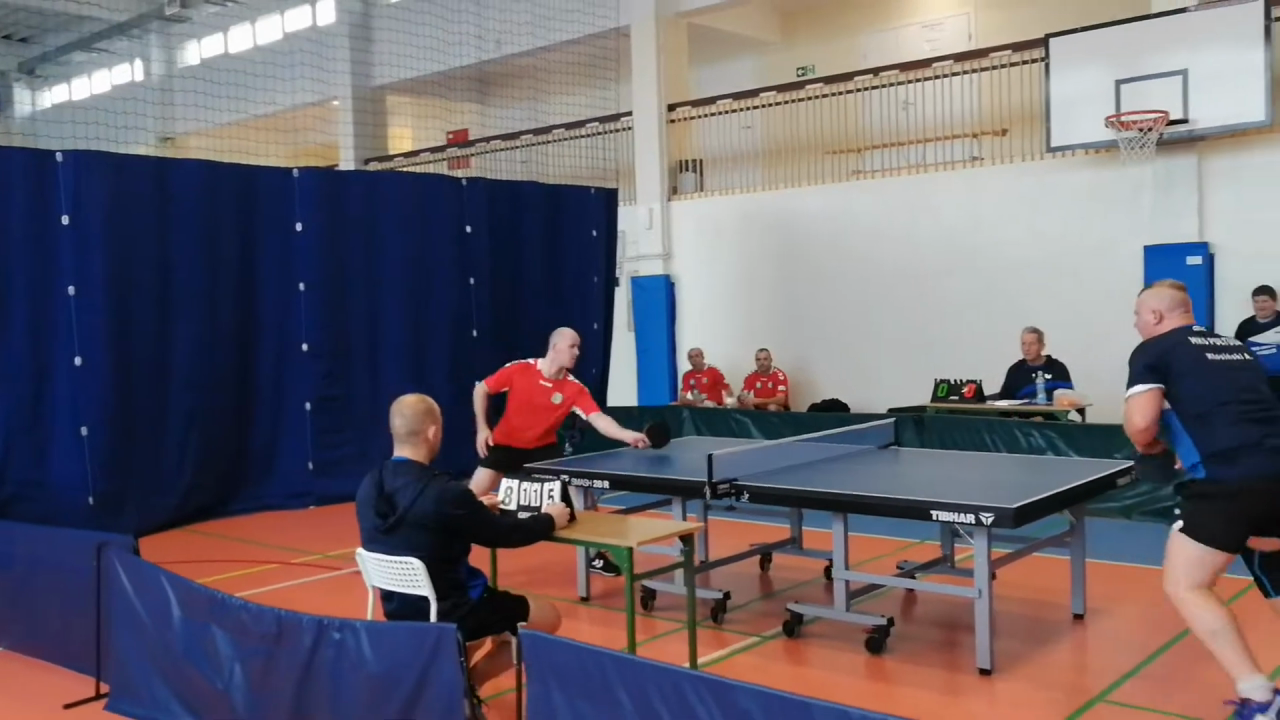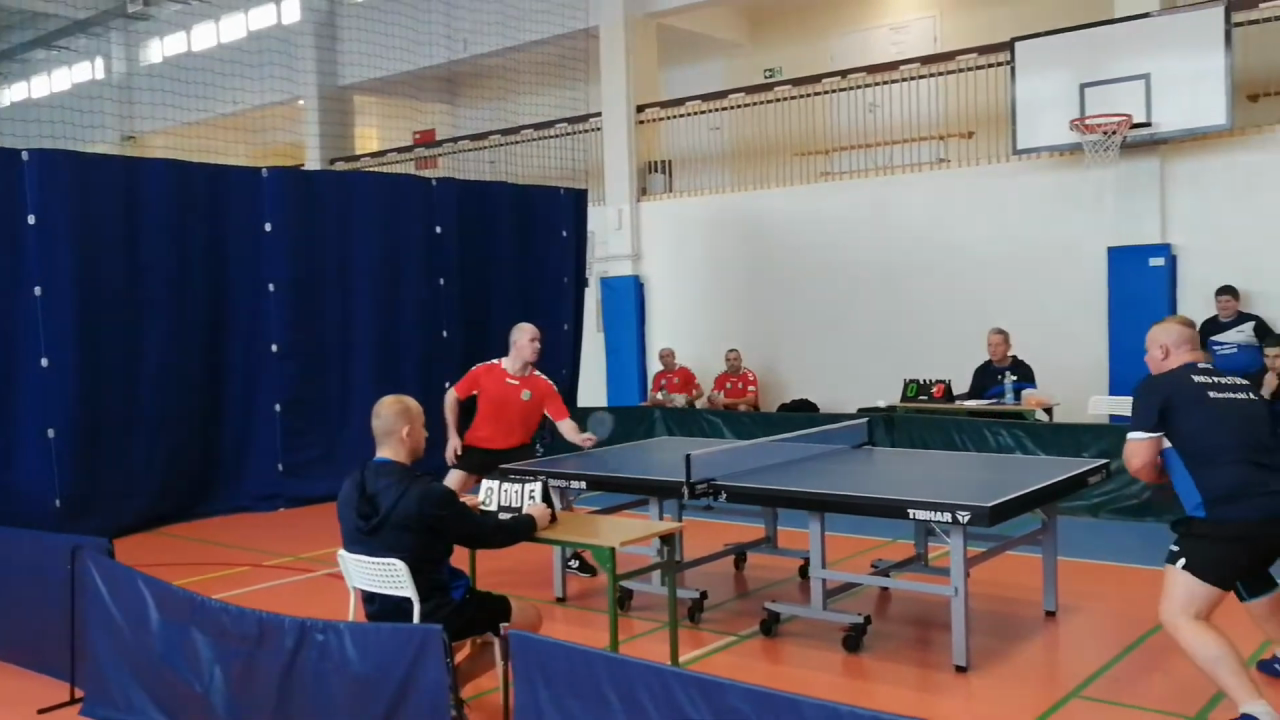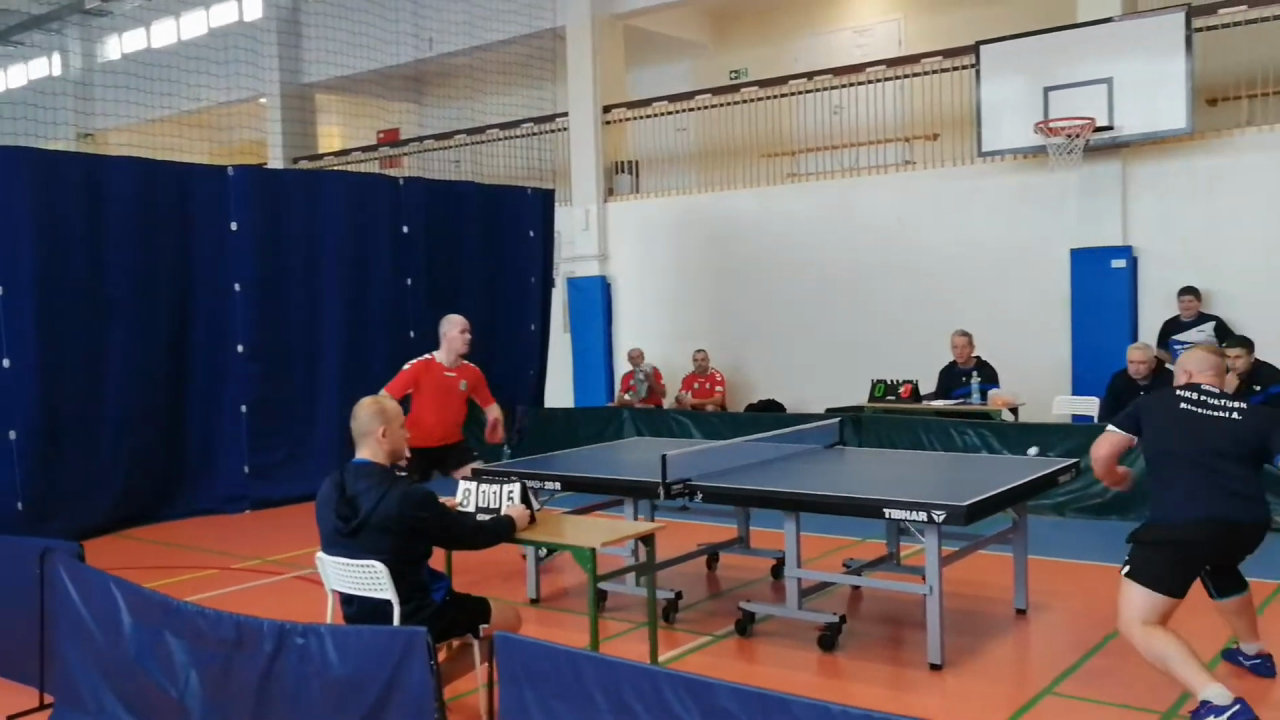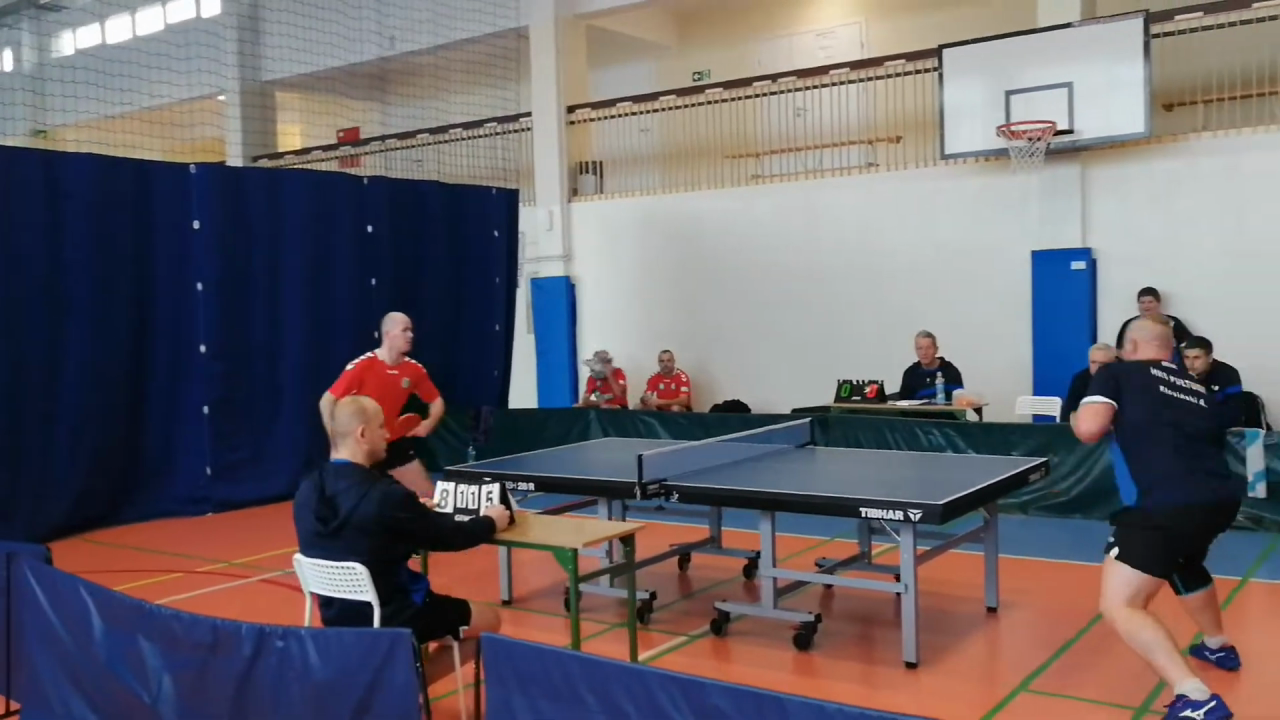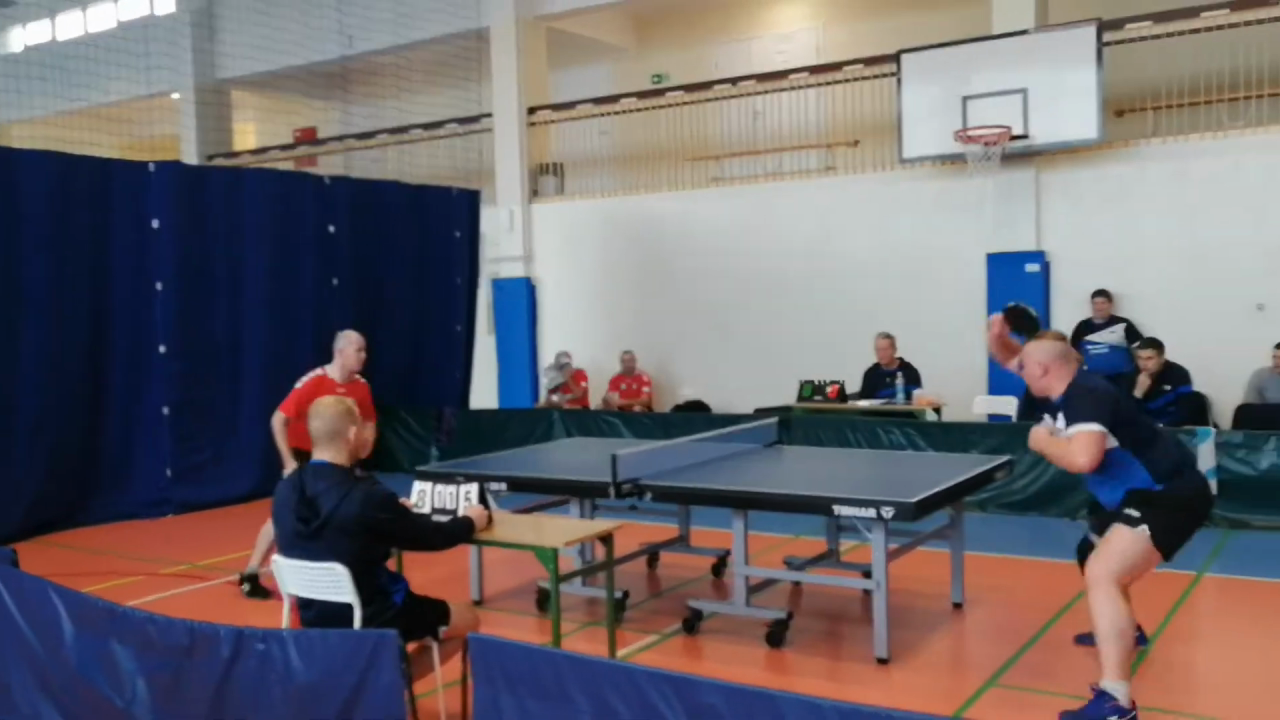
dt=0.2s
person 1, frame 1
left shoulder: (1153, 350)
right shoulder: (1236, 348)
left elbow: (1141, 421)
left wrist: (1147, 445)
left hip: (1229, 481)
left knee: (1185, 586)
person 1, frame 2
left shoulder: (1156, 387)
right shoulder: (1242, 386)
left elbow: (1139, 464)
left wrist: (1161, 474)
left hip: (1227, 518)
left knee: (1179, 616)
right knee: (1243, 569)
person 1, frame 3
left shoulder: (1153, 403)
left elbow: (1101, 455)
left wrist: (1119, 479)
left hip: (1177, 524)
right hip: (1247, 522)
left knee: (1137, 623)
right knee: (1214, 564)
person 1, frame 4
left shoulder: (1117, 374)
right shoulder: (1203, 393)
left elbow: (1089, 428)
left wrist: (1079, 414)
left hip: (1162, 508)
right hip: (1219, 501)
left knee: (1119, 606)
right knee: (1180, 560)
right ankle: (1218, 646)
person 1, frame 5
left shoulder: (1088, 396)
right shoulder: (1071, 386)
left elbow: (1083, 459)
right elbow: (1011, 359)
left wrist: (1042, 441)
right wrist: (999, 339)
left hip: (1172, 496)
right hip: (1141, 492)
left knee: (1104, 574)
right knee: (1094, 554)
right ankle: (1123, 630)
person 2, frame 1
left shoulder: (370, 486)
right shoulder: (443, 492)
right elbow: (504, 534)
left wrist: (474, 511)
right wrist: (549, 520)
left hip: (400, 607)
right hip: (445, 612)
left knee: (492, 601)
right knee: (548, 617)
person 2, frame 2
left shoulder: (351, 488)
right shoulder: (425, 493)
right elbow: (486, 535)
left wrist: (455, 511)
right wrist: (530, 521)
left hip: (381, 609)
right hip: (428, 613)
left knee: (475, 601)
right knee: (529, 617)
person 2, frame 3
left shoulder: (330, 489)
right shoulder: (405, 495)
right elbow: (467, 536)
left wrist: (434, 512)
right wrist: (509, 522)
left hip: (359, 611)
right hip: (407, 615)
left knee: (452, 600)
right knee: (509, 619)
person 2, frame 4
left shoulder: (308, 490)
right shoulder: (385, 495)
right elbow: (447, 538)
left wrist: (412, 512)
right wrist: (489, 523)
left hip: (337, 613)
right hip: (388, 617)
right knee: (488, 620)
person 2, frame 5
left shoulder: (286, 491)
right shoulder: (366, 496)
right elbow: (427, 538)
left wrist: (392, 513)
right wrist: (469, 523)
left hip: (315, 615)
right hip: (368, 617)
right knee: (466, 620)
person 3, frame 1
left shoulder: (574, 388)
right shoulder: (518, 370)
left elbow: (598, 419)
right elbow: (481, 389)
left wrist: (628, 435)
right wrist: (482, 428)
left hip: (543, 448)
right hip: (504, 444)
left ankle: (595, 555)
person 3, frame 2
left shoulder: (543, 385)
right shoulder: (484, 371)
left elbow: (563, 422)
right elbow: (452, 397)
left wrist: (579, 437)
right wrist: (452, 435)
left hip: (516, 449)
right hip: (477, 447)
left ankle: (570, 555)
person 3, frame 3
left shoulder: (471, 373)
right shoulder: (418, 368)
left elbow: (490, 405)
left wrist: (495, 422)
left hip: (452, 447)
right hip: (416, 449)
person 3, frame 4
left shoulder: (414, 370)
right shoulder: (361, 367)
left elbow: (437, 403)
right elbow: (326, 402)
left wrist: (428, 424)
left hip: (393, 445)
left knee: (427, 495)
person 3, frame 5
left shoulder: (360, 387)
right shoulder: (312, 382)
left elbow: (369, 422)
right elbow: (278, 419)
right wrist: (289, 461)
right hip: (300, 452)
right ankle: (250, 573)
